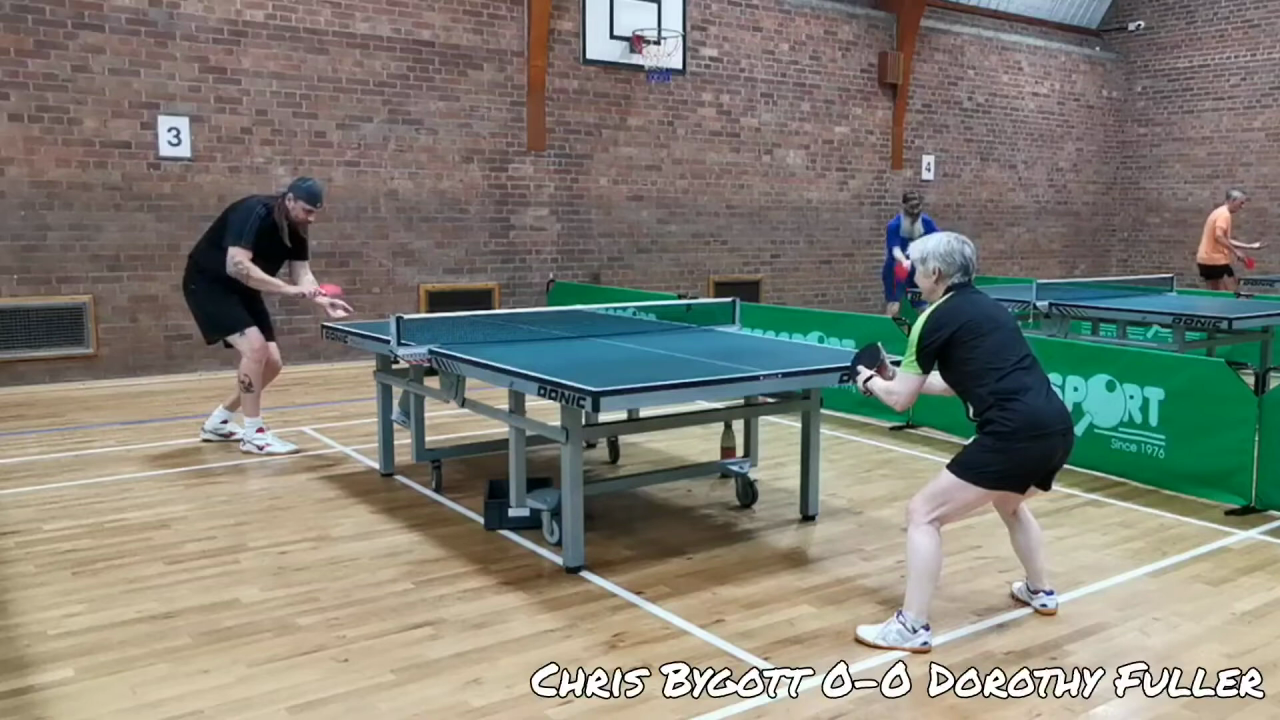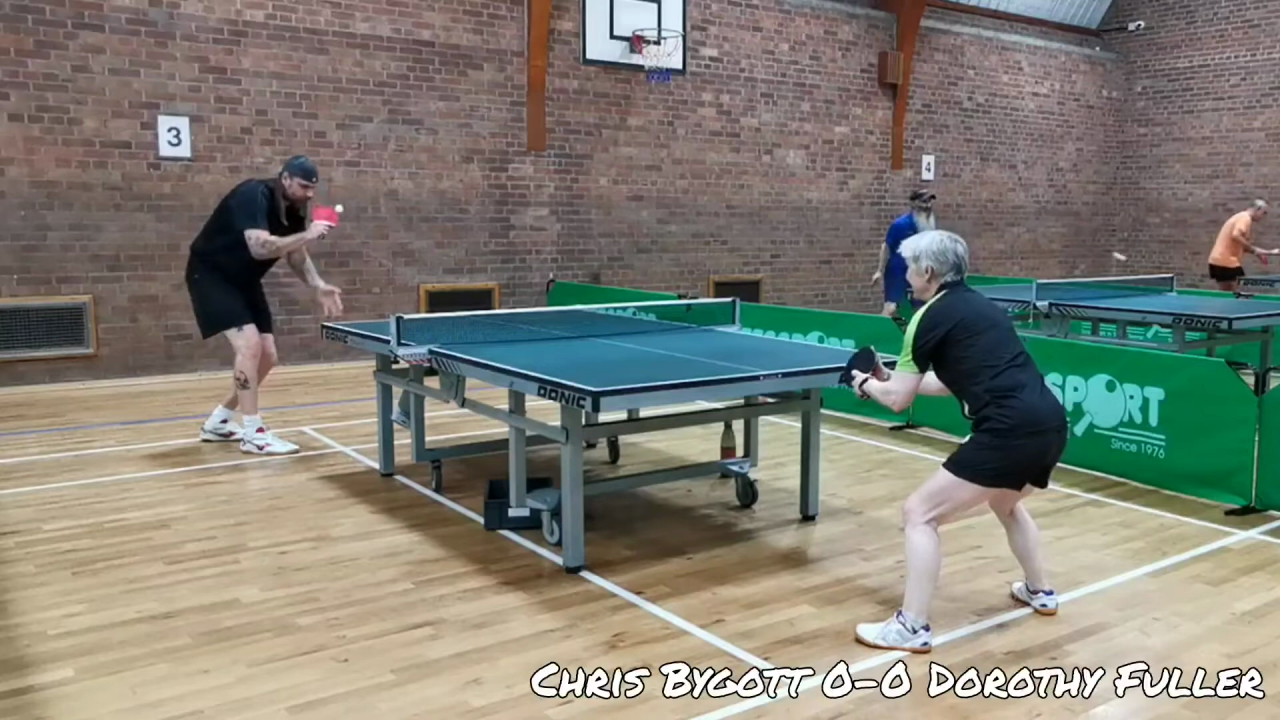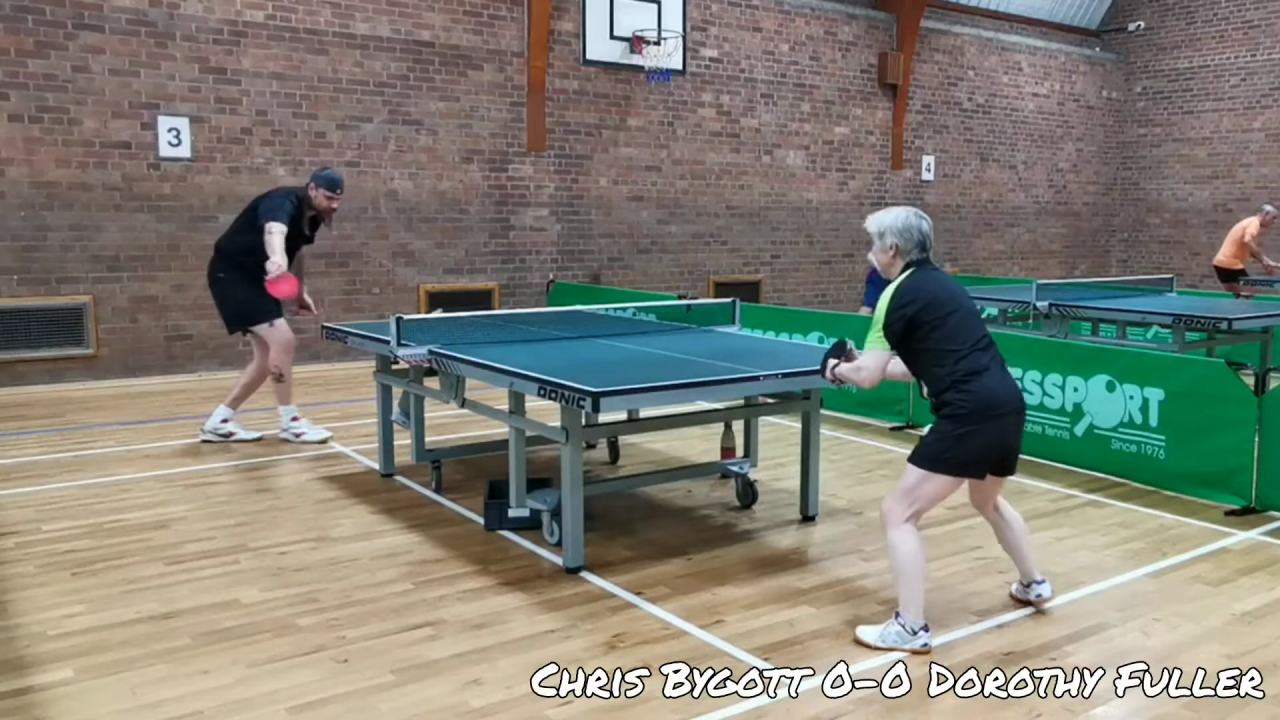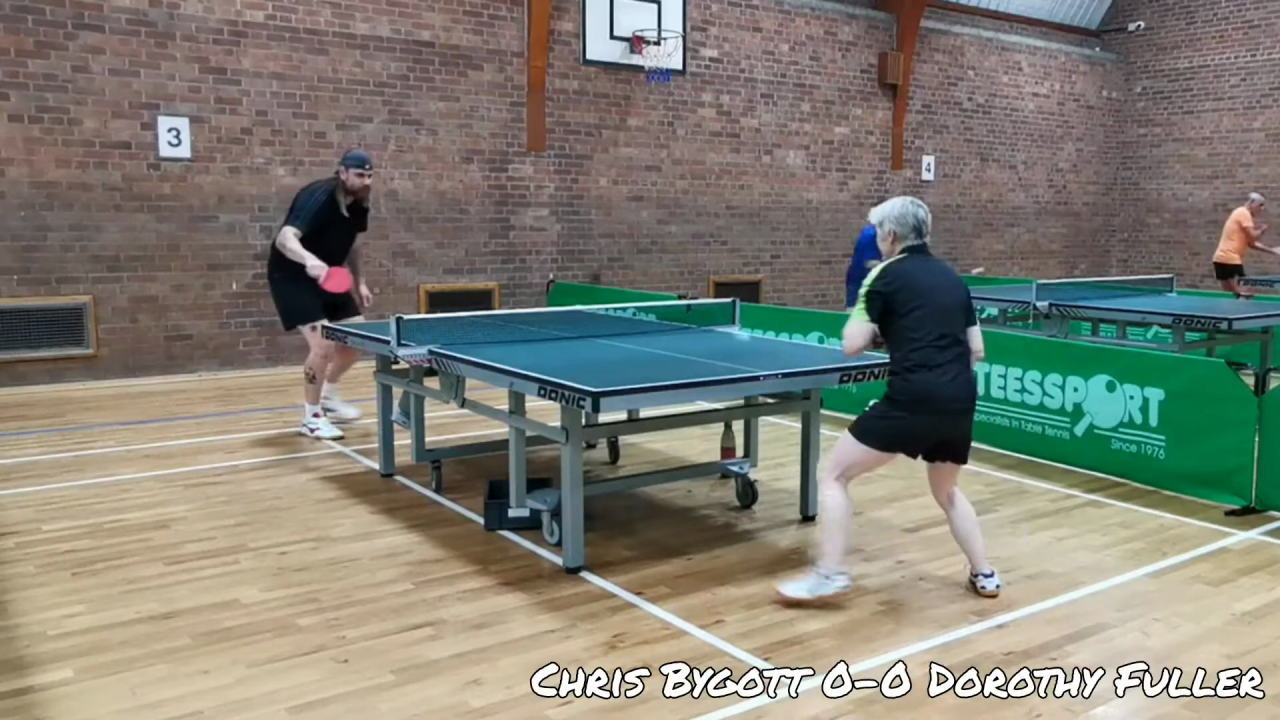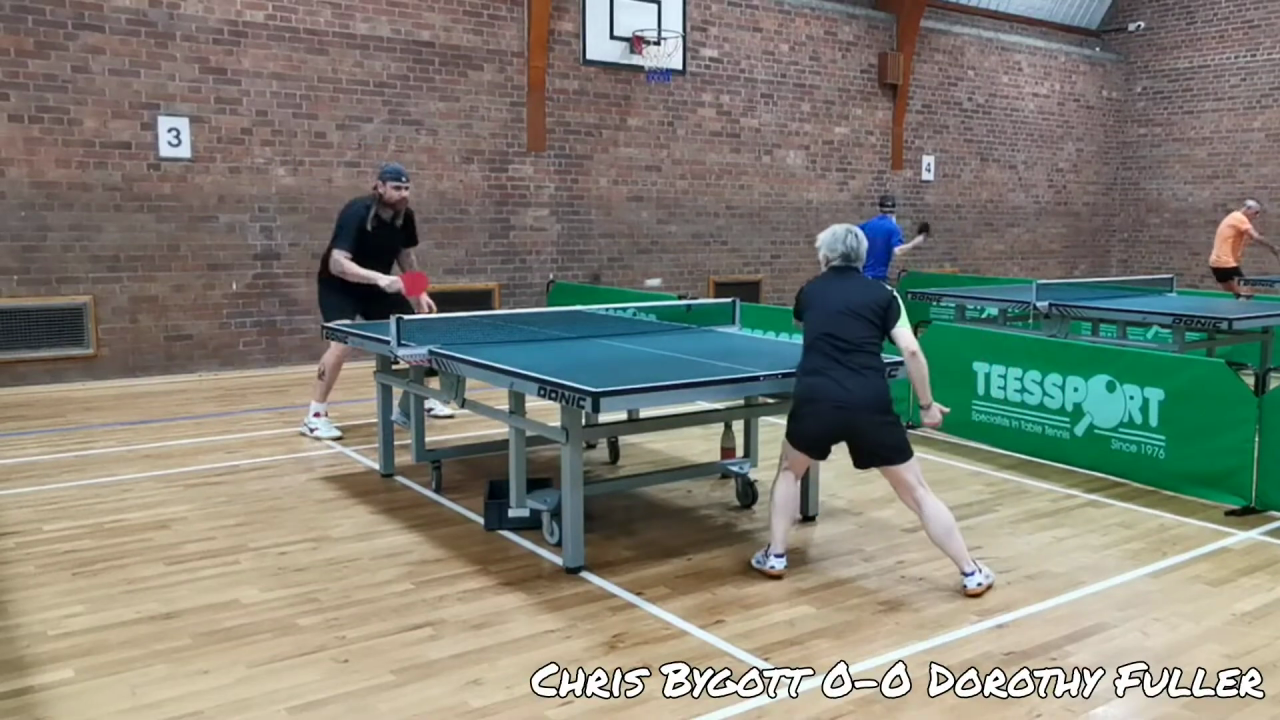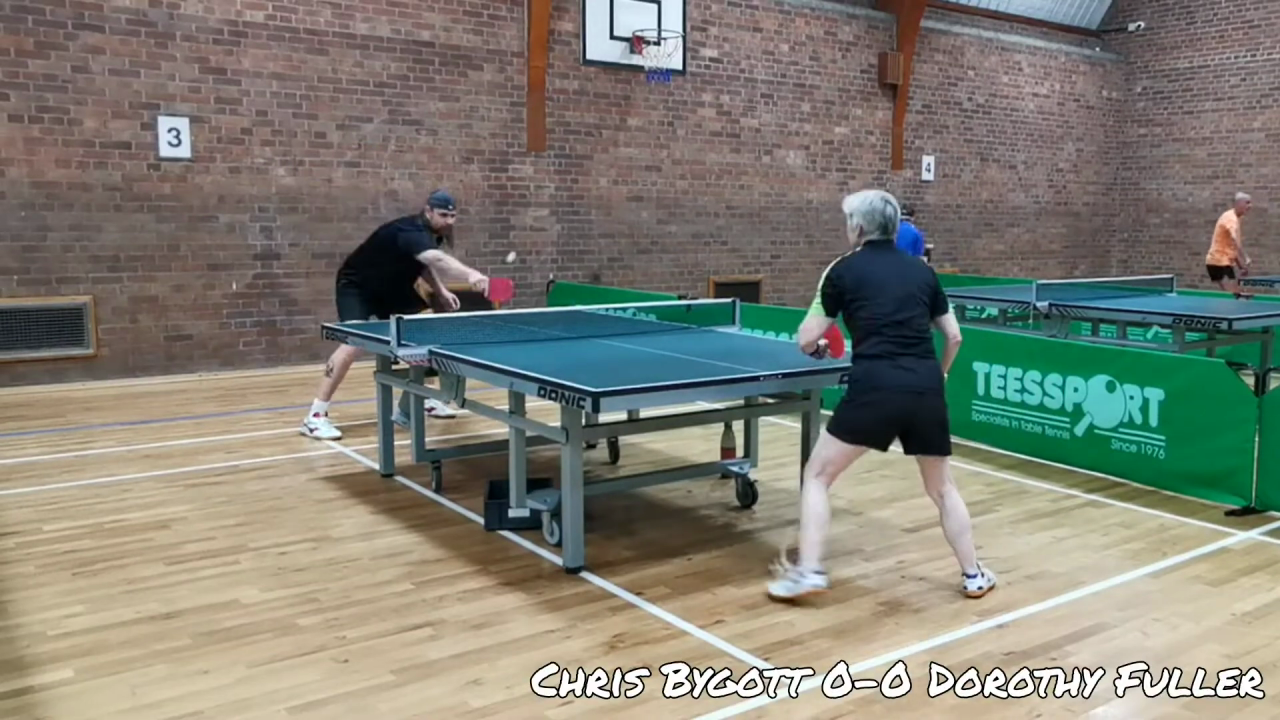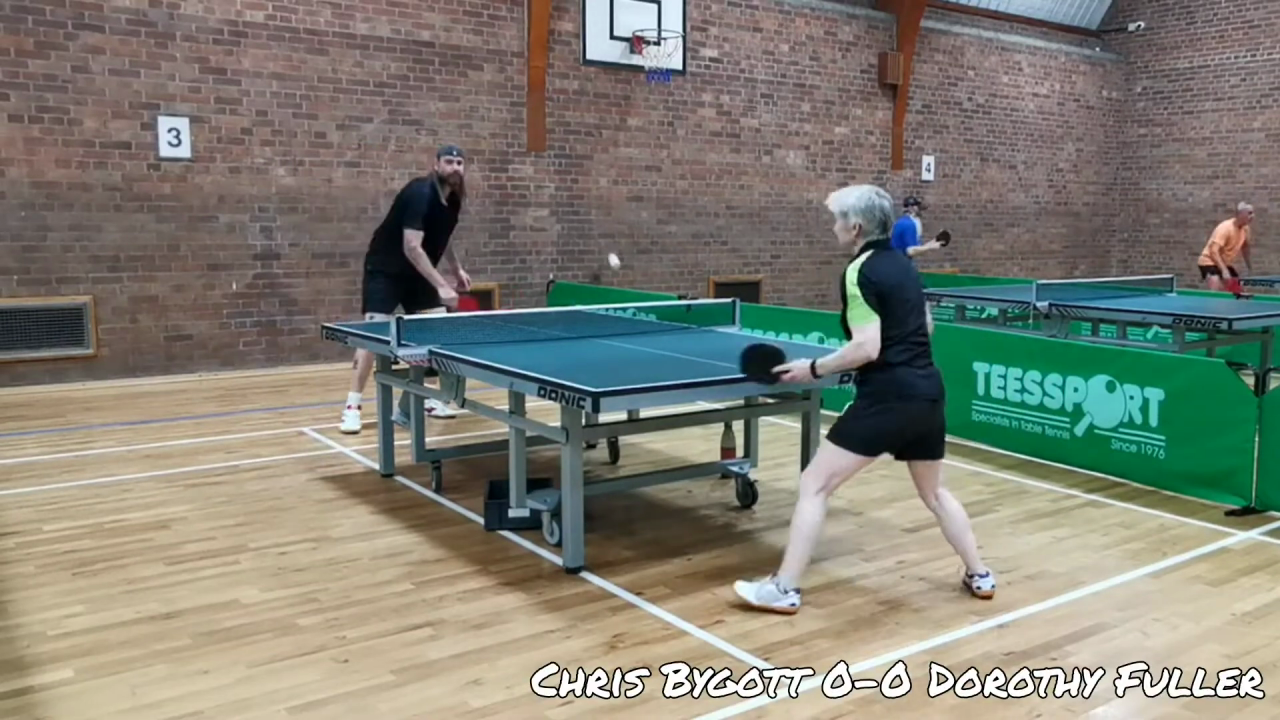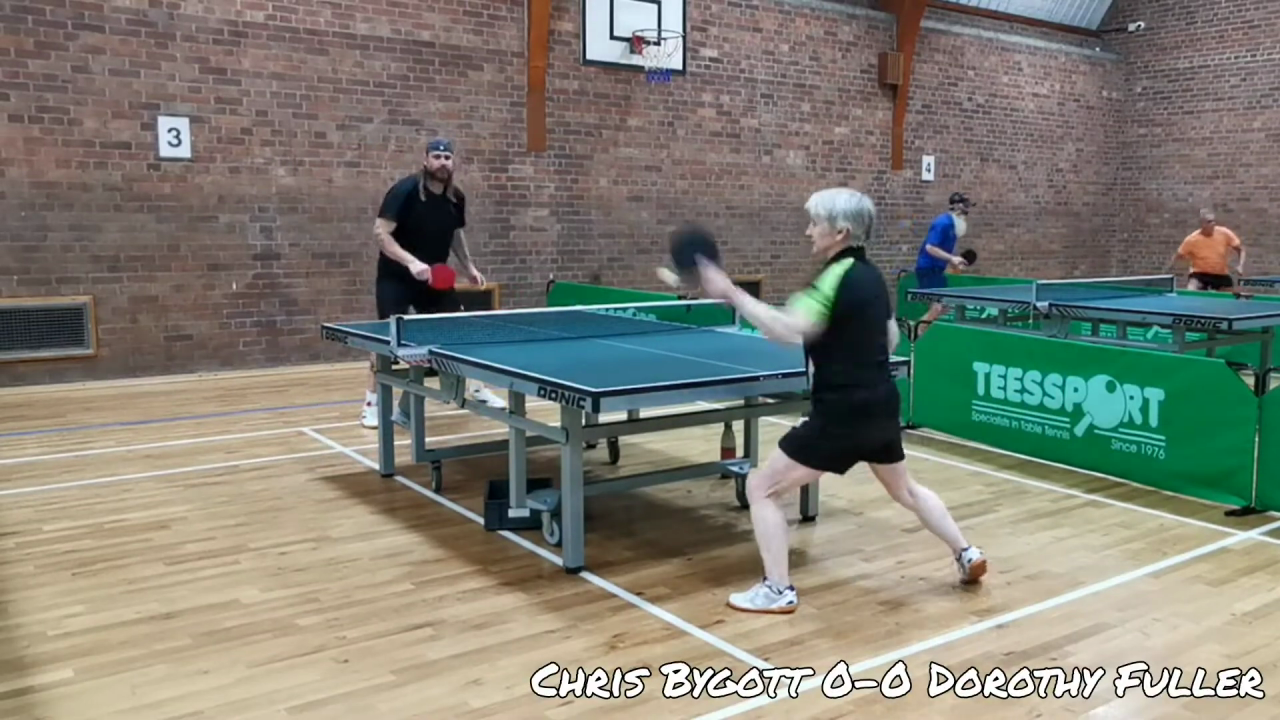
dt=0.4s
person 1, frame 1
left shoulder: (937, 317)
right shoulder: (986, 308)
left elbow: (900, 399)
left wrist: (870, 380)
right wrist: (897, 375)
left hip: (1016, 435)
right hip: (1057, 429)
left knee: (923, 514)
right knee: (1008, 502)
left ankle: (912, 627)
right ankle: (1040, 592)
person 1, frame 2
left shoulder: (932, 316)
right shoulder: (978, 306)
left elbow: (898, 400)
left wrist: (866, 384)
right wrist: (893, 377)
left hip: (1011, 432)
right hip: (1050, 424)
left knee: (920, 513)
right knee: (1005, 503)
left ankle: (912, 626)
right ankle: (1040, 591)
person 1, frame 3
left shoulder: (900, 293)
right shoulder: (941, 284)
left elbow: (868, 376)
left wrist: (838, 368)
right wrist: (862, 362)
left hip: (970, 416)
right hip: (1008, 406)
left knee: (898, 514)
right knee: (988, 500)
left ankle: (911, 628)
right ankle: (1034, 584)
person 1, frame 4
left shoulder: (886, 276)
right shoulder: (954, 279)
left elbow: (852, 345)
right elbow: (976, 351)
left wrist: (878, 332)
left hip: (911, 399)
right hip: (960, 401)
left knee: (833, 474)
right knee: (946, 491)
left ankle: (828, 574)
right ankle: (984, 575)
person 1, frame 5
left shoulder: (811, 290)
right shoulder: (883, 294)
right elbow: (911, 351)
right wrist: (926, 404)
left hip: (814, 400)
right hip: (870, 403)
left knee: (789, 471)
right knee: (916, 493)
left ankle: (774, 556)
right ankle: (971, 573)
person 1, frame 6
left shoulder: (843, 270)
right shoulder: (922, 271)
left elbow: (806, 341)
right elbow: (954, 336)
left wrist: (815, 344)
right wrist: (938, 376)
left hip: (874, 389)
right hip: (926, 390)
left knee: (817, 476)
right knee: (942, 488)
left ankle: (809, 572)
right ankle: (974, 575)
person 1, frame 7
left shoulder: (860, 273)
right shoulder: (901, 265)
left elbow: (868, 348)
left wrist: (813, 368)
left hip: (887, 398)
right hip: (928, 394)
left knee: (814, 485)
right knee: (934, 492)
left ankle: (785, 588)
right ankle: (980, 575)
person 1, frame 8
left shoulder: (840, 278)
right shoulder: (870, 275)
left elbow: (788, 329)
right elbow: (891, 338)
left wrist: (731, 293)
left hip: (844, 414)
right hip: (880, 408)
left knee: (762, 487)
right knee: (905, 488)
left ankle: (778, 589)
right ankle: (966, 553)
person 2, frame 1
left shoulder: (297, 229)
right shoulder: (254, 212)
left elbow: (302, 273)
right elbow: (236, 265)
left wrist: (323, 301)
right wrist: (287, 289)
left hip: (243, 291)
right hip: (208, 285)
left knee: (272, 363)
right knee: (255, 348)
left ankle: (218, 422)
right ankle: (254, 433)
person 2, frame 2
left shoulder: (295, 210)
right shoulder: (254, 195)
left elbow: (297, 256)
right elbow: (261, 247)
left wrist: (318, 286)
right wrist: (308, 235)
left hip: (245, 281)
right hip: (211, 275)
left knee: (267, 357)
right knee: (249, 346)
left ankle: (218, 421)
right ankle: (253, 432)
person 2, frame 3
left shoulder: (313, 216)
right shoulder: (285, 202)
right elbow: (274, 234)
left wrist: (301, 292)
right wrist: (278, 259)
left hip: (258, 278)
right hip: (232, 275)
left knee: (268, 354)
right knee: (283, 340)
left ankle: (219, 422)
right ankle: (290, 421)
person 2, frame 4
left shoulder: (360, 204)
right shoulder: (318, 197)
right elbow: (284, 239)
left wrist: (359, 281)
right wrist: (310, 260)
left hip: (325, 278)
right hip: (291, 276)
right knee: (323, 345)
left ankle: (328, 394)
right ankle: (312, 416)
person 2, frame 5
left shoulder: (405, 216)
right shoulder: (355, 213)
left elbow: (406, 256)
right elbow: (337, 264)
left wrist: (419, 293)
right wrist: (380, 278)
left hip: (380, 286)
right hip: (339, 286)
right knee: (342, 344)
right ankle: (315, 415)
person 2, frame 6
left shoulder: (434, 235)
right shoulder: (412, 233)
left elbow: (429, 264)
right elbow: (438, 260)
left wrist: (441, 291)
right wrist: (470, 275)
left hip: (393, 288)
right hip: (357, 287)
right knee: (353, 345)
left ankle: (422, 399)
right ankle: (316, 415)
person 2, frame 7
left shoulder: (454, 199)
right shoulder: (421, 193)
right elbow: (412, 246)
left wrist: (457, 269)
right wrist: (441, 285)
left hip: (418, 275)
right hip: (384, 271)
left ankle: (424, 398)
right ankle: (352, 405)
person 2, frame 8
left shoulder: (456, 198)
right shoulder: (405, 190)
right elbow: (380, 233)
left wrist: (469, 267)
right wrist: (410, 262)
left hip: (435, 277)
right hip: (397, 276)
left ankle: (480, 390)
right ankle: (372, 403)
